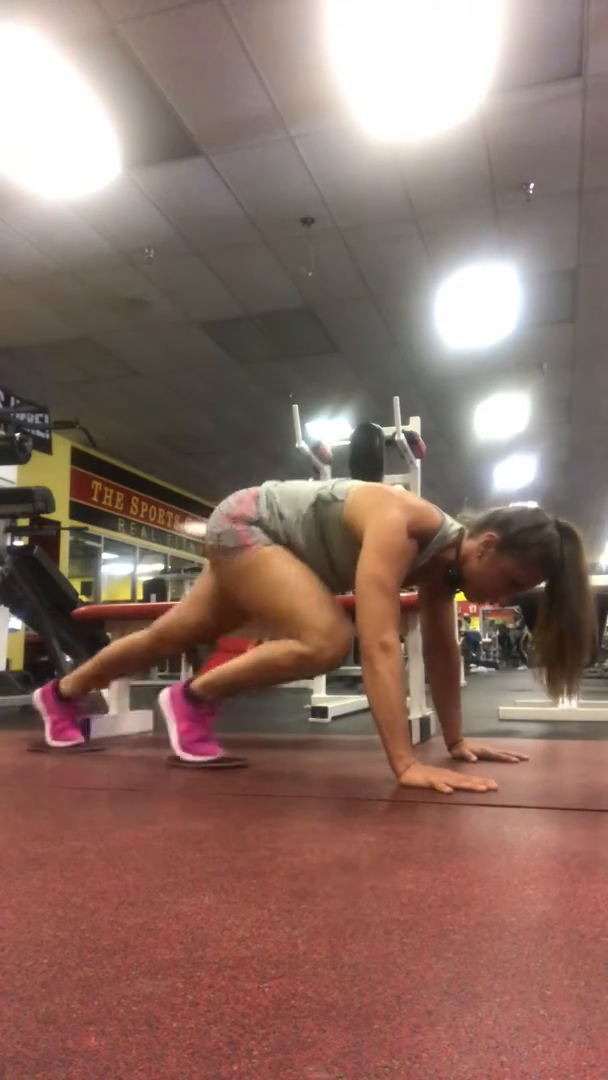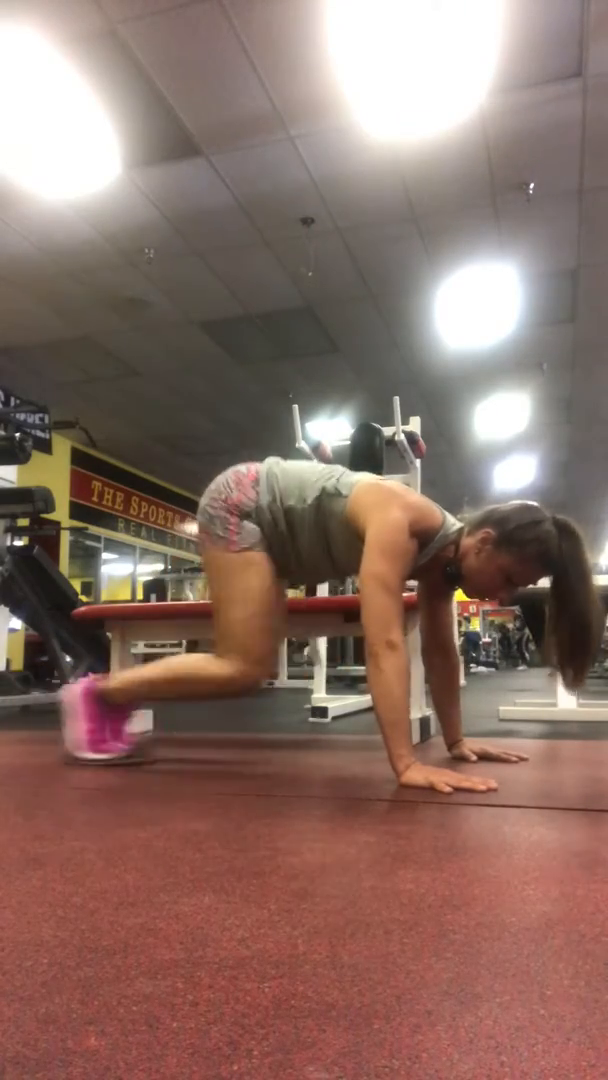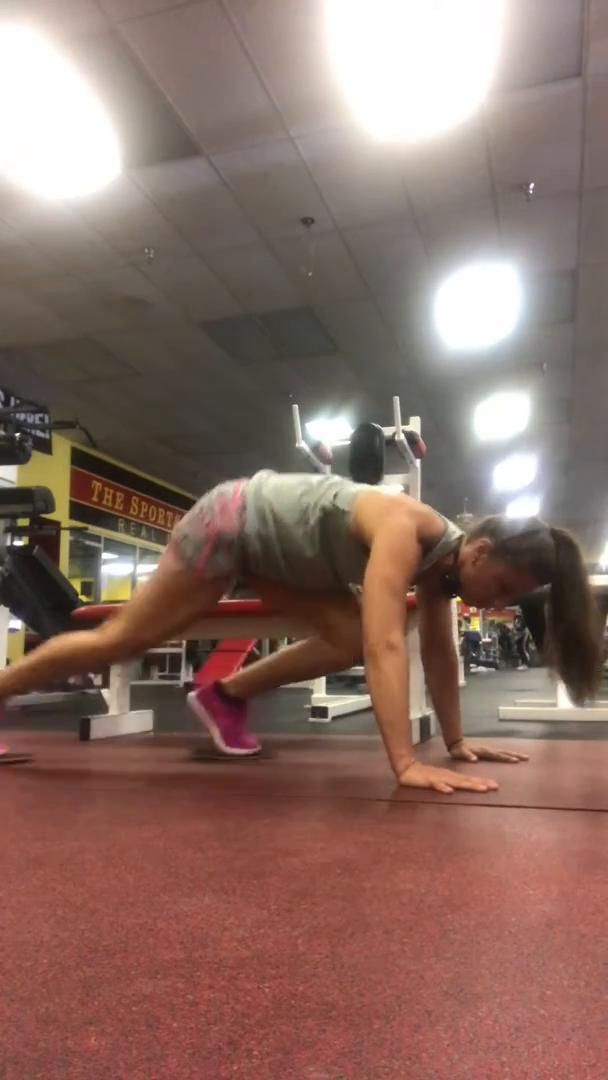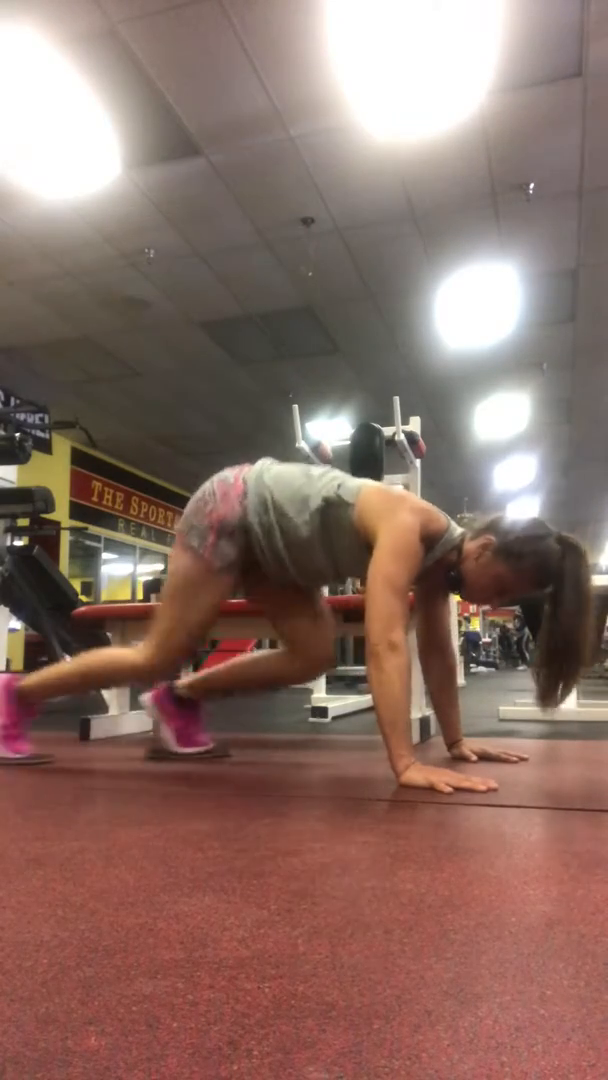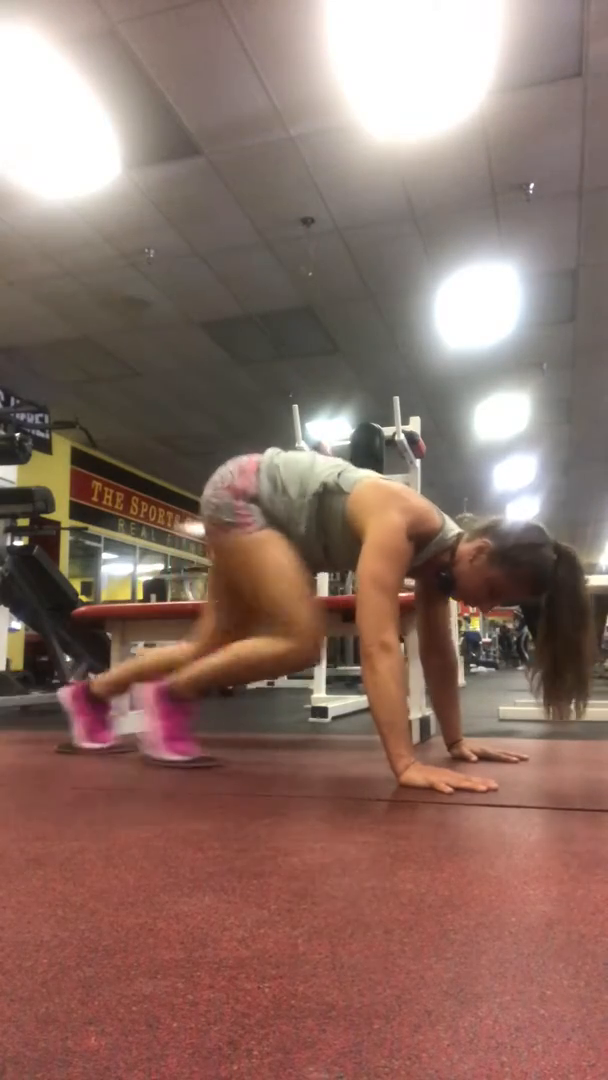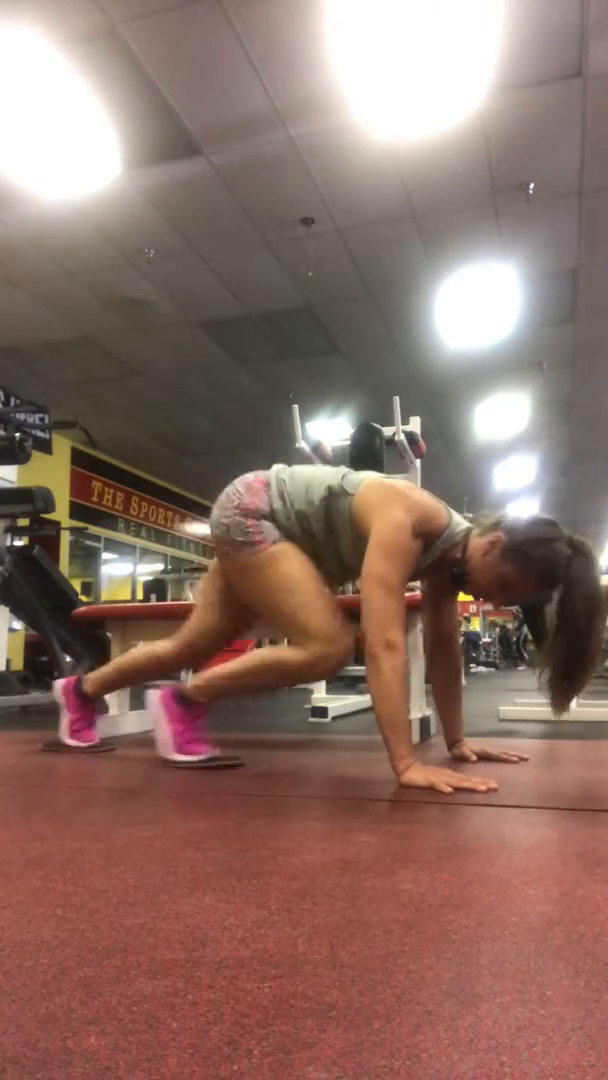
dt=0.2s
person 1, frame 1
left shoulder: (445, 558)
right shoulder: (399, 526)
left elbow: (441, 652)
right elbow: (380, 647)
left wrist: (457, 741)
right wrist: (406, 764)
left hip: (265, 537)
right hip: (243, 522)
left knee: (166, 638)
right knee: (326, 642)
left ankle: (62, 694)
right ankle: (191, 697)
person 1, frame 2
left shoulder: (448, 551)
right shoulder: (400, 525)
left elbow: (440, 648)
right elbow: (385, 644)
left wrist: (456, 740)
right wrist: (406, 764)
left hip: (271, 521)
right hip: (239, 502)
left knee: (241, 659)
right knee: (240, 669)
left ankle: (107, 693)
right ankle: (100, 695)
person 1, frame 3
left shoulder: (442, 559)
right shoulder: (406, 531)
left elbow: (438, 653)
right elbow: (386, 647)
left wrist: (456, 743)
right wrist: (406, 765)
left hip: (266, 540)
right hip: (227, 524)
left knee: (344, 642)
right knee: (116, 641)
left ankle: (223, 696)
person 1, frame 4
left shoulder: (438, 555)
right shoulder: (408, 529)
left elbow: (436, 650)
right elbow: (387, 645)
left wrist: (456, 741)
right wrist: (406, 764)
left hip: (266, 532)
right hip: (230, 512)
left knee: (311, 656)
right knee: (155, 658)
left ankle: (180, 700)
person 1, frame 5
left shoulder: (444, 551)
right shoulder: (396, 527)
left elbow: (438, 649)
right elbow: (380, 646)
left wrist: (456, 741)
right wrist: (406, 764)
left hip: (273, 516)
right hip: (240, 492)
left knee: (211, 647)
right knee: (302, 640)
left ankle: (93, 695)
right ankle: (171, 695)
person 1, frame 6
left shoulder: (449, 551)
right shoulder: (404, 524)
left elbow: (444, 649)
right elbow: (385, 644)
left wrist: (457, 742)
right wrist: (407, 765)
left hip: (273, 527)
right hip: (249, 510)
left knee: (189, 648)
right knee: (325, 648)
left ankle: (81, 692)
right ankle: (184, 702)
